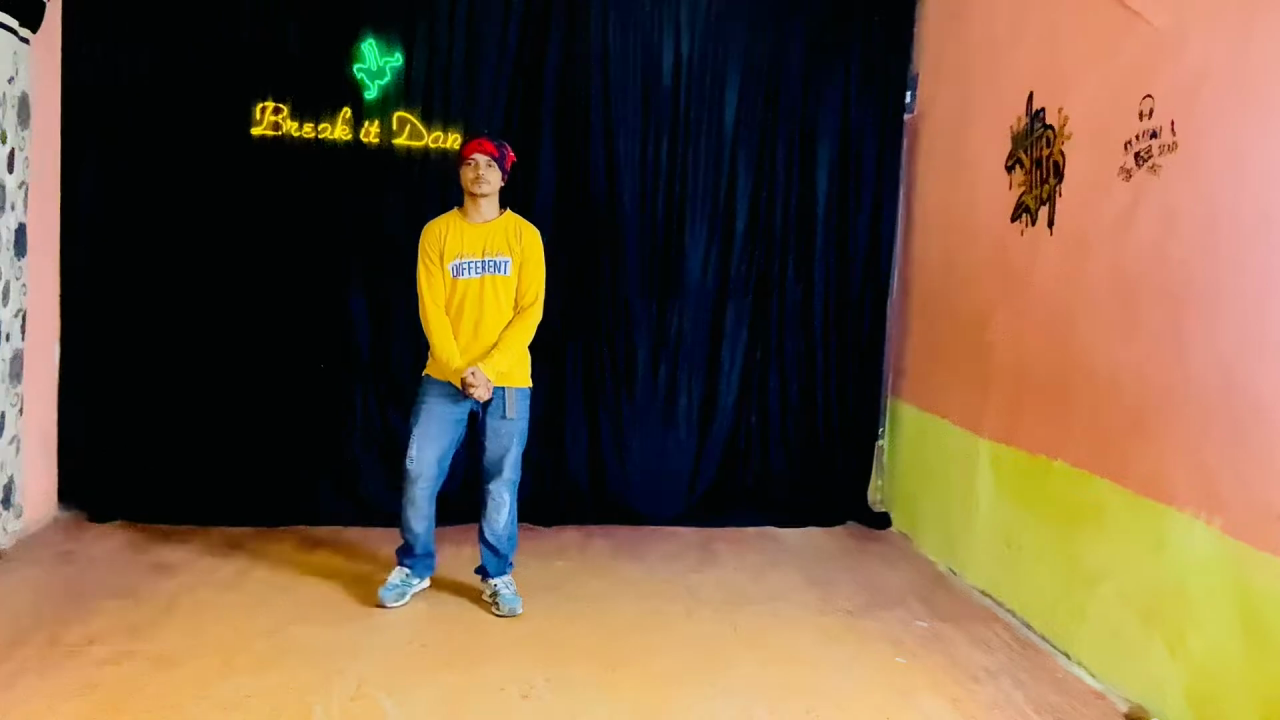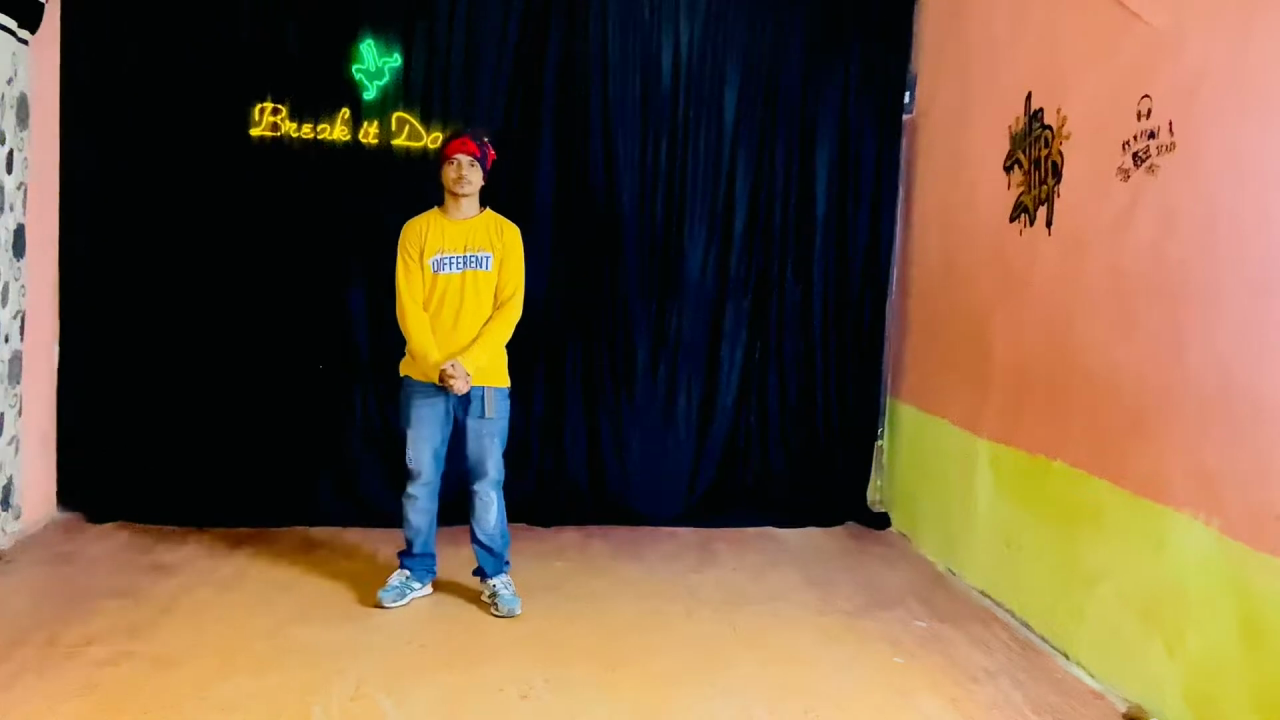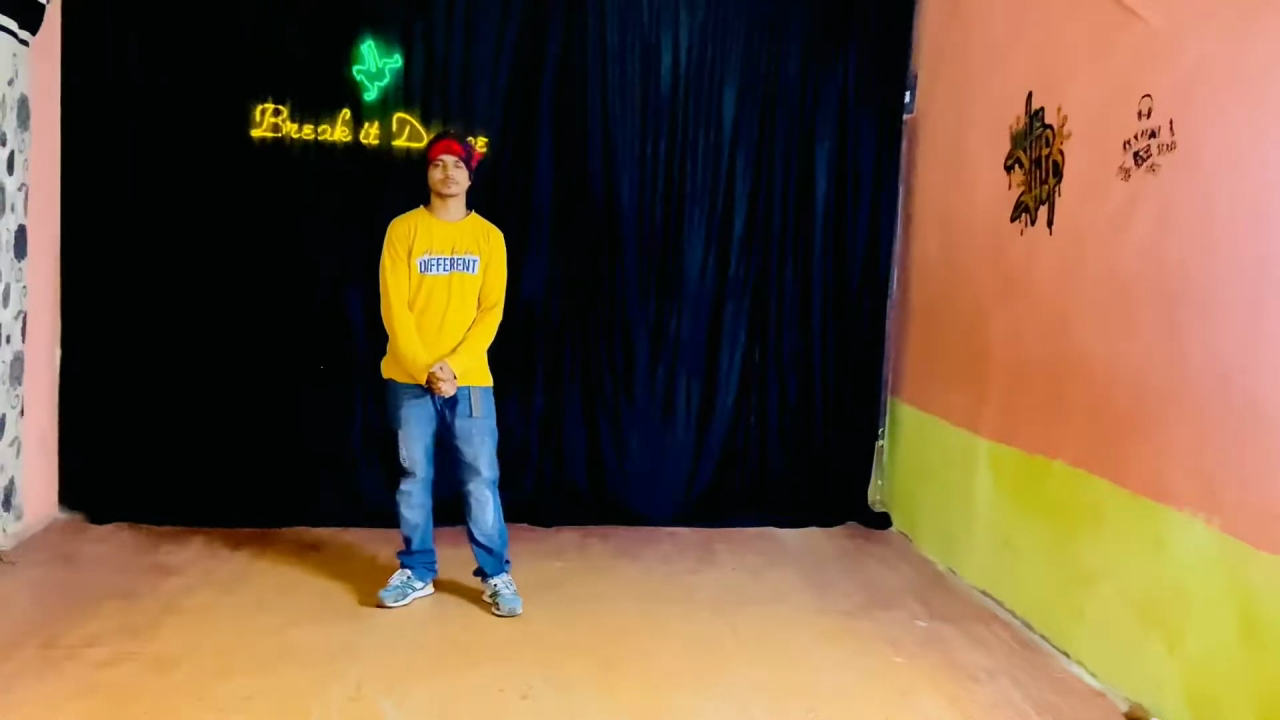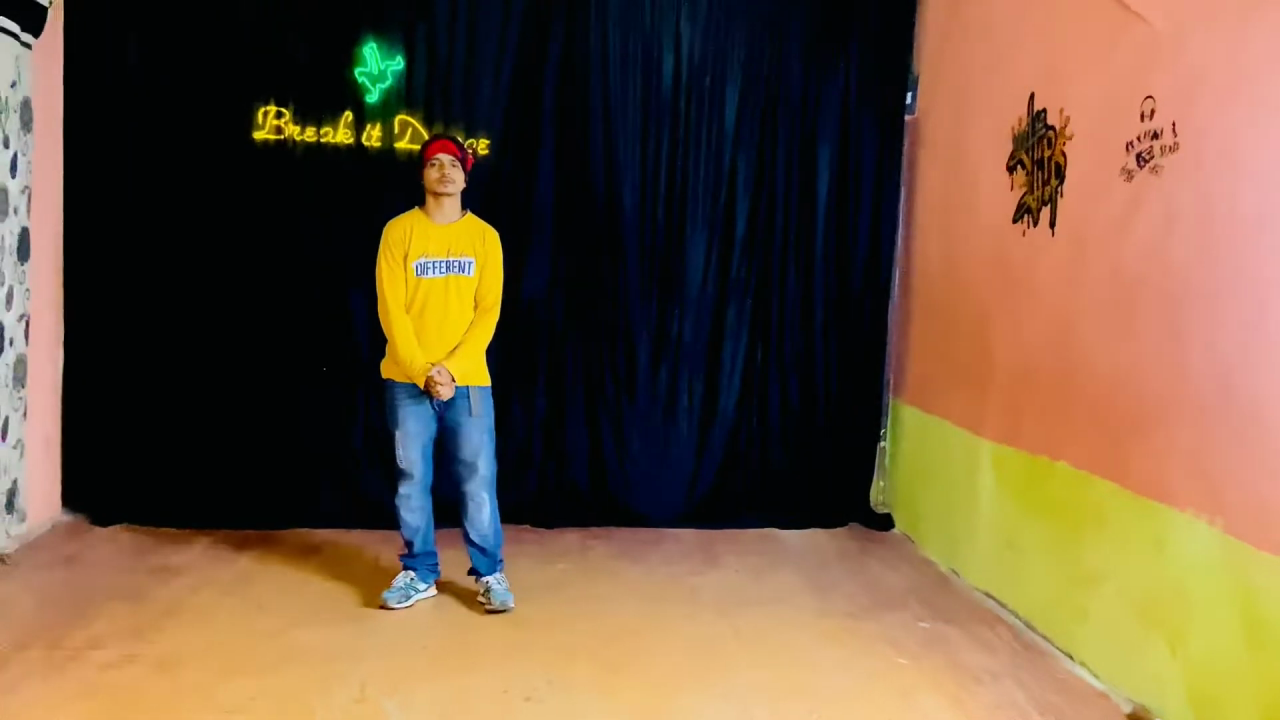
dt=0.3s
person 1, frame 1
left shoulder: (524, 234)
right shoulder: (436, 232)
left elbow: (530, 311)
right elbow: (431, 310)
left wrist: (489, 369)
right wrist: (460, 371)
left hip: (507, 378)
right hip: (443, 377)
left knee: (502, 479)
right knee: (421, 471)
left ankle: (497, 575)
right ankle: (414, 567)
person 1, frame 2
left shoulder: (504, 233)
right shoulder: (417, 231)
left elbow: (509, 308)
right elbow: (409, 308)
left wrist: (468, 363)
right wrist: (438, 367)
left hip: (486, 377)
right hip: (424, 376)
left knee: (487, 477)
right knee: (421, 476)
left ankle: (494, 576)
right ankle: (416, 571)
person 1, frame 3
left shoulder: (489, 237)
right shoulder: (403, 230)
left elbow: (490, 313)
right elbow: (394, 308)
left wrist: (453, 366)
right wrist: (425, 370)
left hip: (469, 377)
right hip: (409, 377)
left knee: (481, 477)
right knee: (415, 474)
left ankle: (496, 575)
right ankle: (417, 570)
person 1, frame 4
left shoulder: (484, 236)
right shoulder: (399, 231)
left elbow: (487, 313)
right elbow: (391, 310)
left wrist: (452, 369)
right wrist: (423, 372)
left hip: (468, 378)
right hip: (408, 378)
left knee: (479, 476)
right knee: (413, 477)
left ankle: (490, 573)
right ankle: (419, 573)
